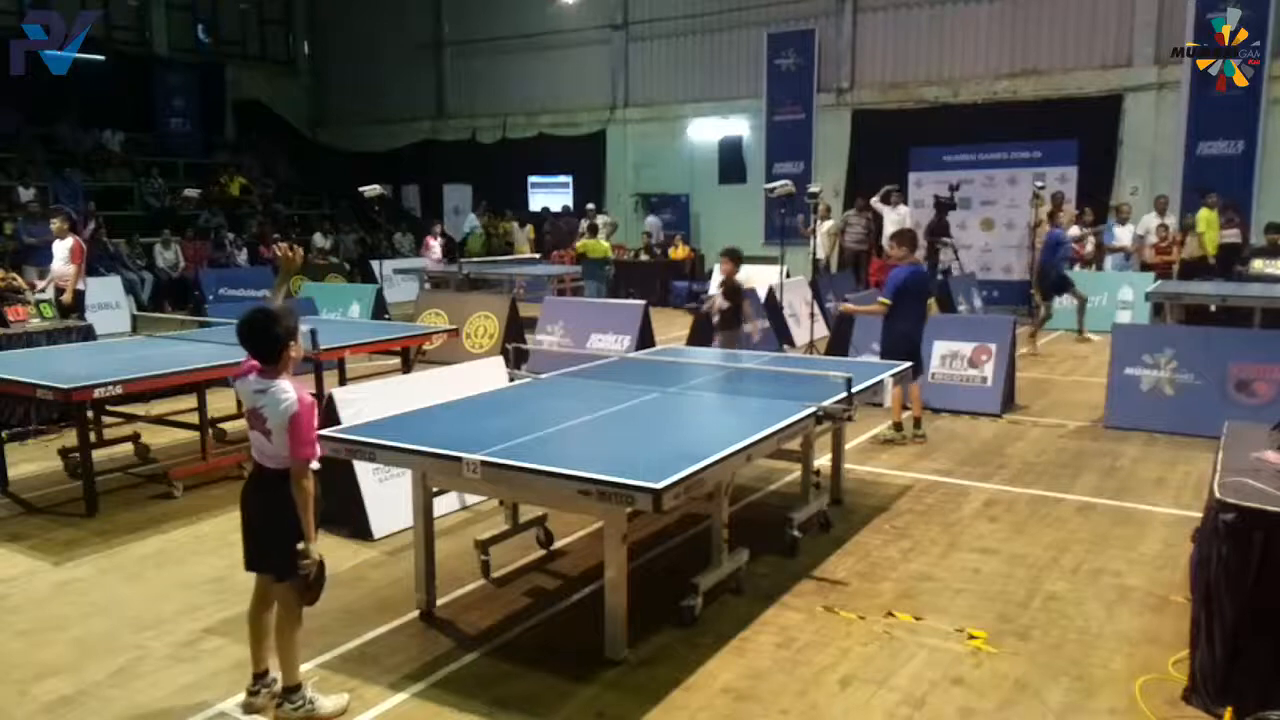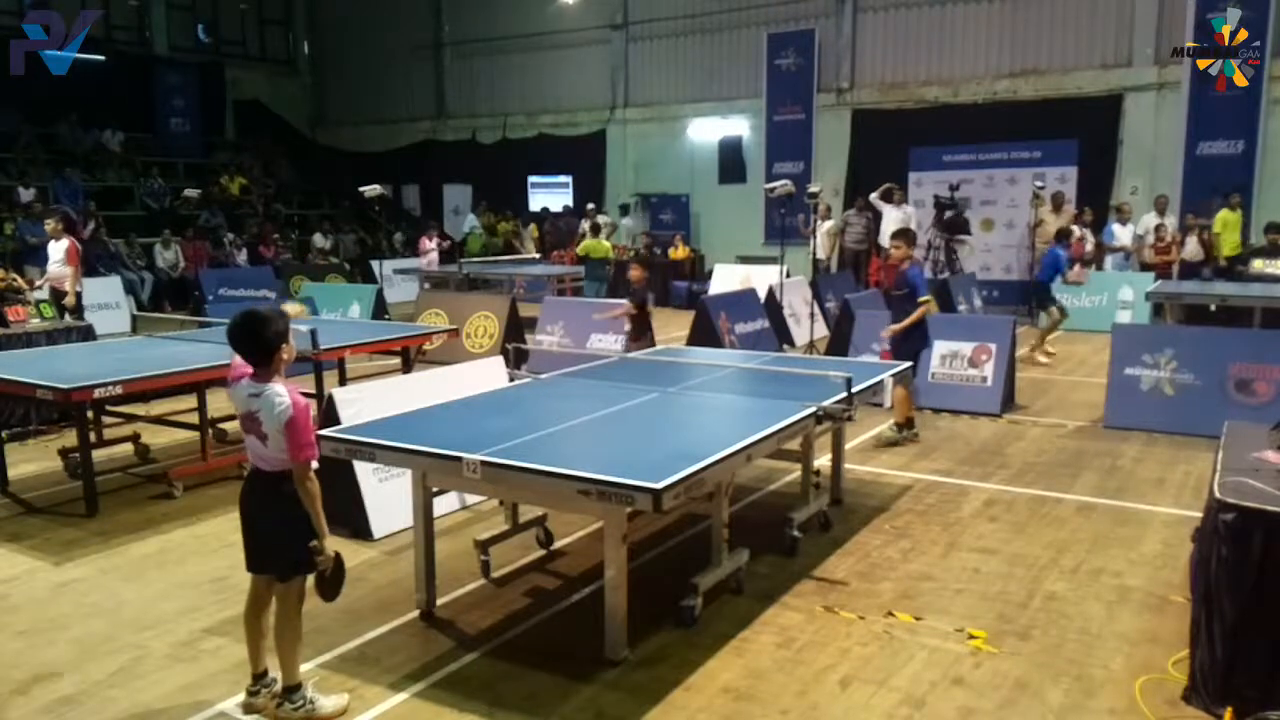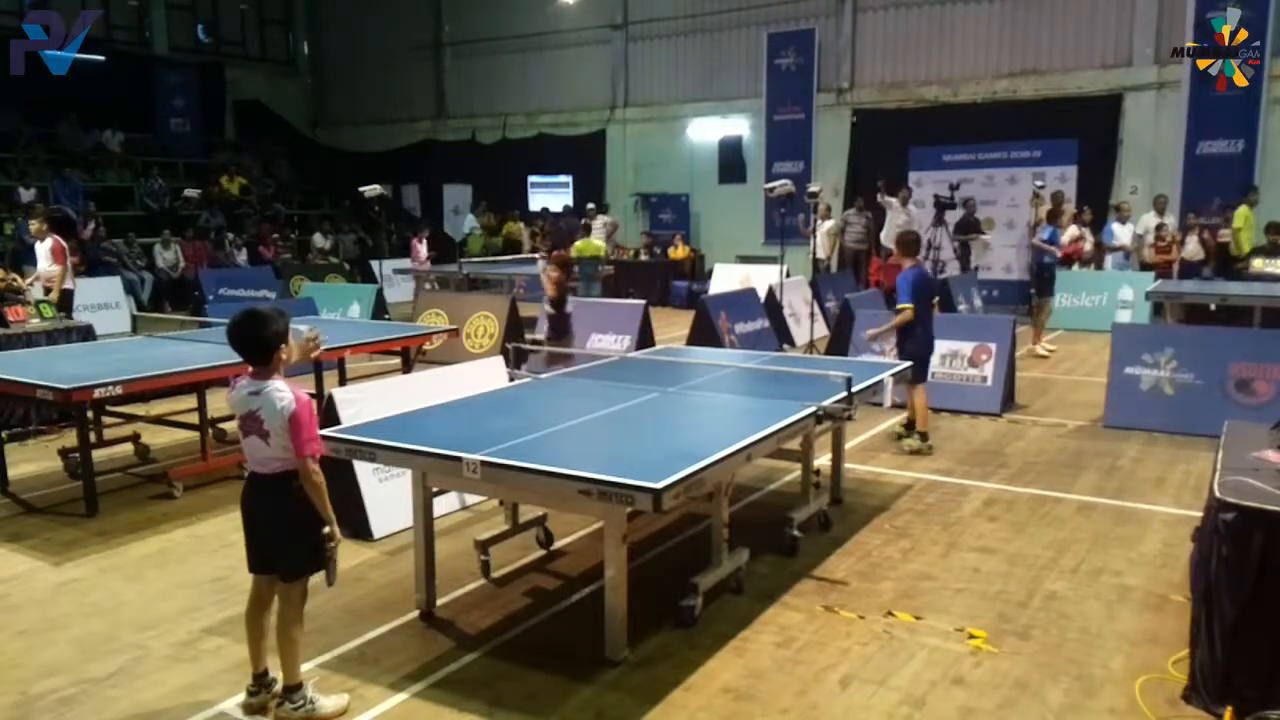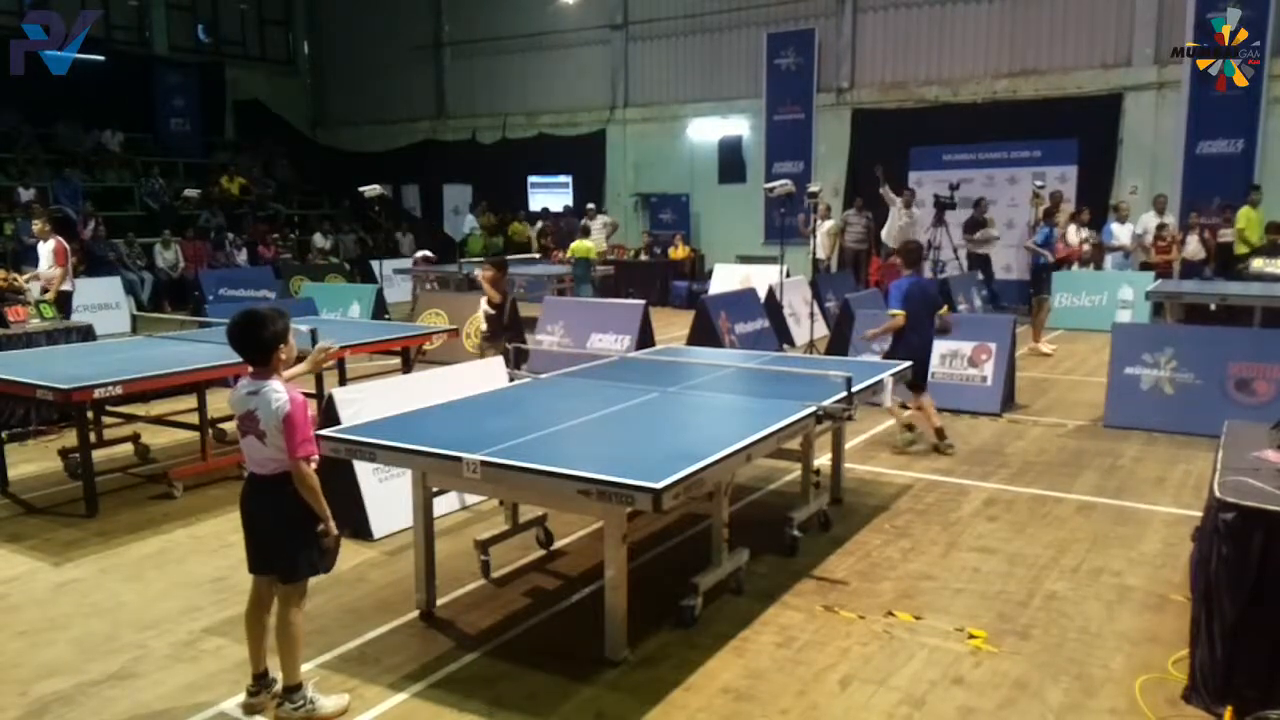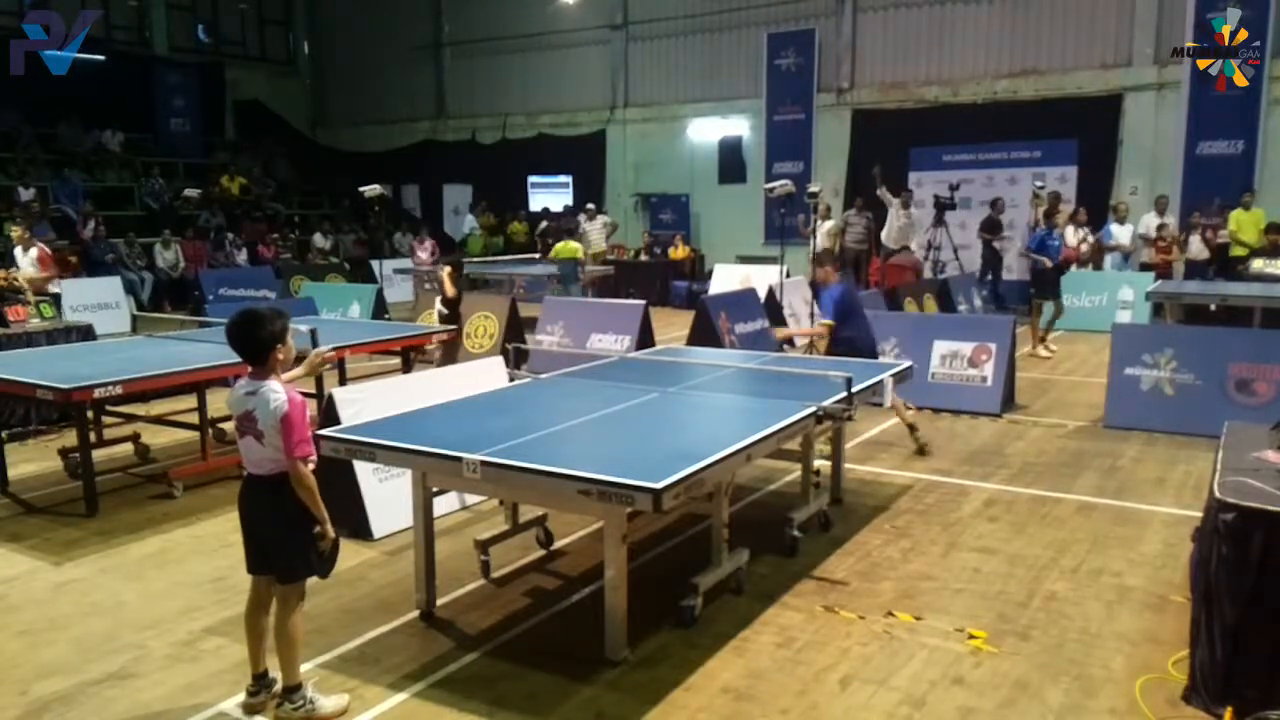
dt=0.5s
person 1, frame 1
left shoulder: (246, 379)
right shoulder: (297, 402)
left elbow: (264, 331)
right elbow: (301, 477)
left wrist: (283, 275)
right wrist: (310, 537)
left hip: (257, 488)
right hip: (284, 493)
left knee: (265, 590)
right knee: (289, 598)
person 1, frame 2
left shoulder: (238, 385)
right shoulder: (292, 405)
left elbow: (241, 358)
right elbow: (303, 475)
left wrist: (277, 318)
right wrist: (323, 533)
left hip: (255, 491)
right hip: (285, 498)
left knee: (260, 591)
right knee: (289, 599)
left ankle: (260, 684)
person 1, frame 3
left shoulder: (238, 391)
right shoulder: (295, 401)
right elbow: (308, 471)
left wrist: (294, 359)
right wrist: (330, 520)
left hip: (255, 492)
right hip: (289, 498)
left knee: (262, 591)
right knee: (292, 599)
left ankle: (259, 684)
person 1, frame 4
left shoulder: (241, 390)
right shoulder: (291, 403)
right elbow: (301, 472)
left wrist: (307, 366)
right wrist: (327, 518)
left hip: (254, 493)
right hip: (286, 499)
left knee: (261, 592)
right knee: (291, 600)
left ankle: (259, 684)
person 1, frame 5
left shoulder: (239, 391)
right shoulder: (290, 402)
right elbow: (299, 472)
left wrist: (303, 370)
right wrist: (324, 519)
left hip: (252, 493)
right hip: (284, 499)
left knee: (261, 592)
right knee: (290, 600)
left ankle: (259, 685)
person 2, frame 1
left shoulder: (897, 274)
right shoulder: (923, 273)
left elbow: (882, 308)
right elbow: (928, 308)
left wrist: (853, 309)
left hip: (895, 337)
right hip: (914, 336)
left knee: (894, 380)
right knee: (914, 380)
left ankle: (897, 429)
right ankle: (917, 428)
person 2, frame 2
left shoulder: (913, 274)
right shoulder: (898, 272)
left elbow: (926, 306)
left wrist: (900, 327)
right wrist: (895, 329)
left hip: (911, 336)
right hip: (903, 336)
left knee: (897, 380)
right knee: (903, 380)
left ankle: (898, 428)
right ankle: (909, 426)
person 2, frame 3
left shoulder: (905, 278)
right shoulder: (924, 274)
left elbow: (907, 314)
right elbow: (932, 303)
left wrist: (880, 331)
left hip: (913, 340)
right hip: (923, 338)
left knee: (916, 385)
right knee: (913, 383)
left ankle: (922, 438)
right ankle: (910, 425)
person 2, frame 4
left shoulder: (898, 286)
right shoulder: (929, 286)
left elbow: (898, 320)
right elbow: (944, 317)
left wrist: (875, 333)
right wrist: (938, 328)
left hip: (905, 348)
right hip: (924, 349)
right knee: (919, 392)
left ankle: (908, 428)
right ankle: (942, 438)
person 2, frame 5
left shoulder: (830, 294)
right shoulder: (850, 288)
left elbow: (823, 330)
left wrist: (791, 333)
left hip: (846, 350)
right hip: (868, 348)
right ankle: (914, 431)
